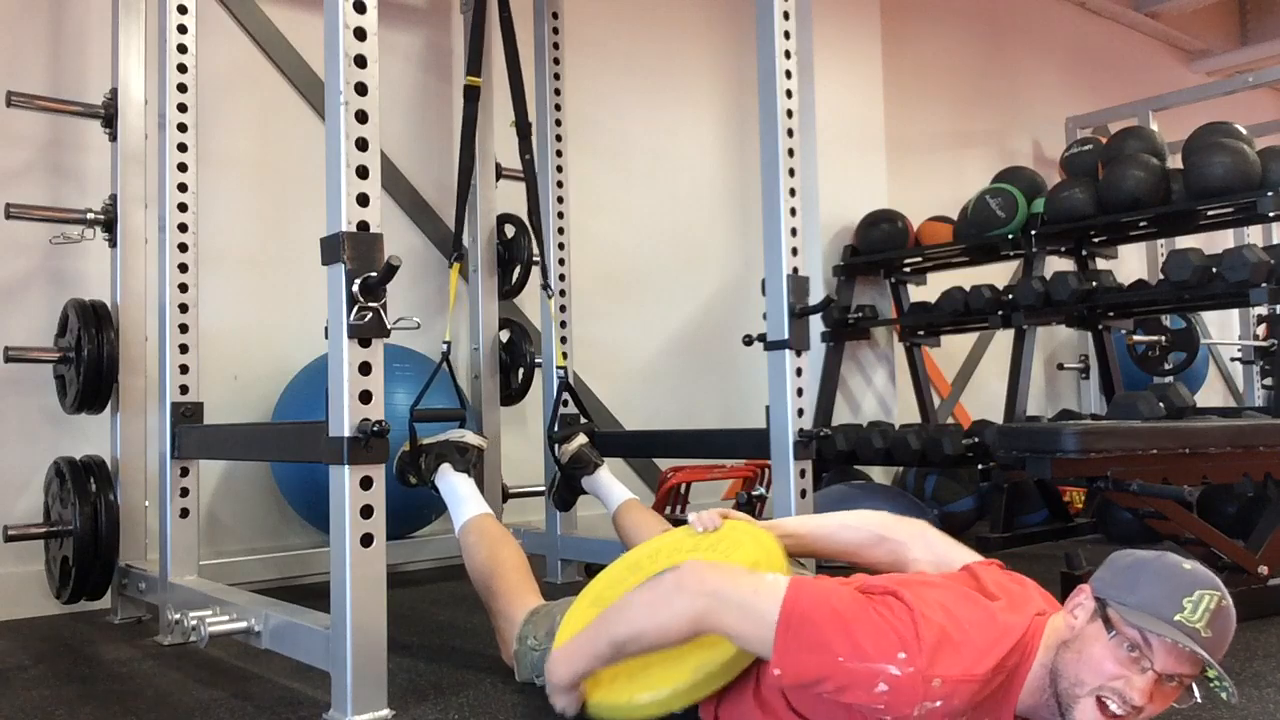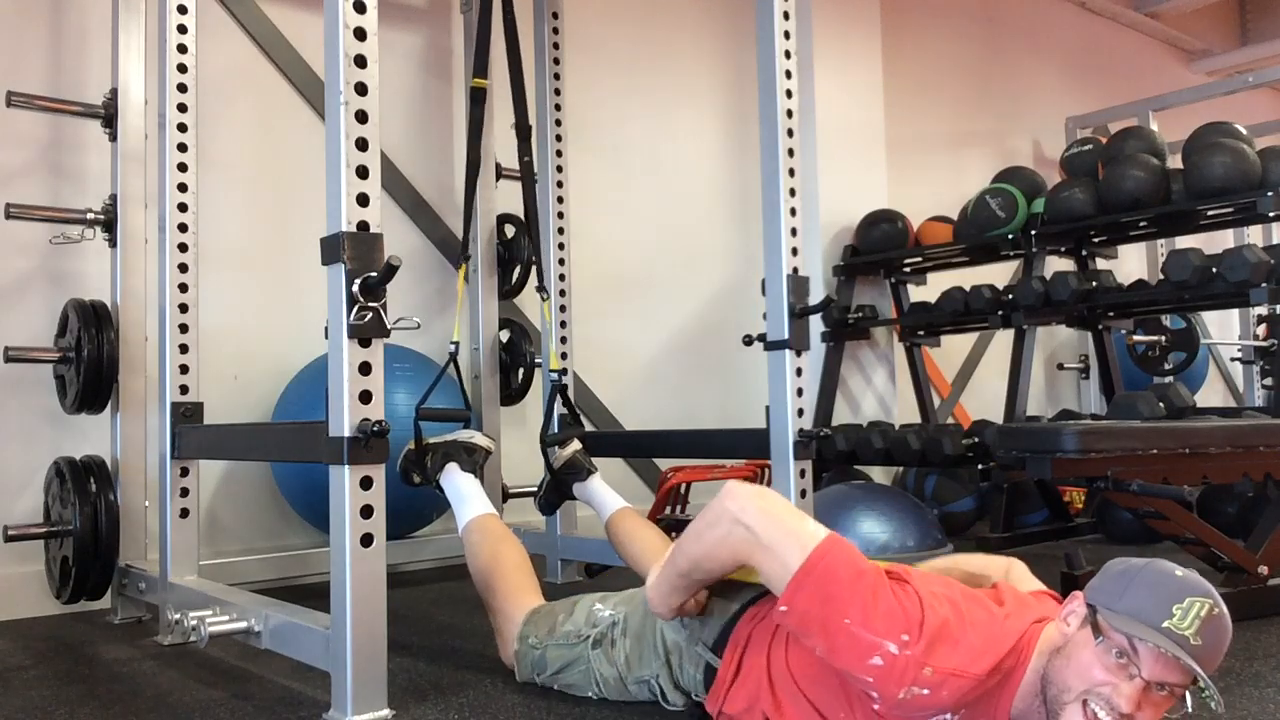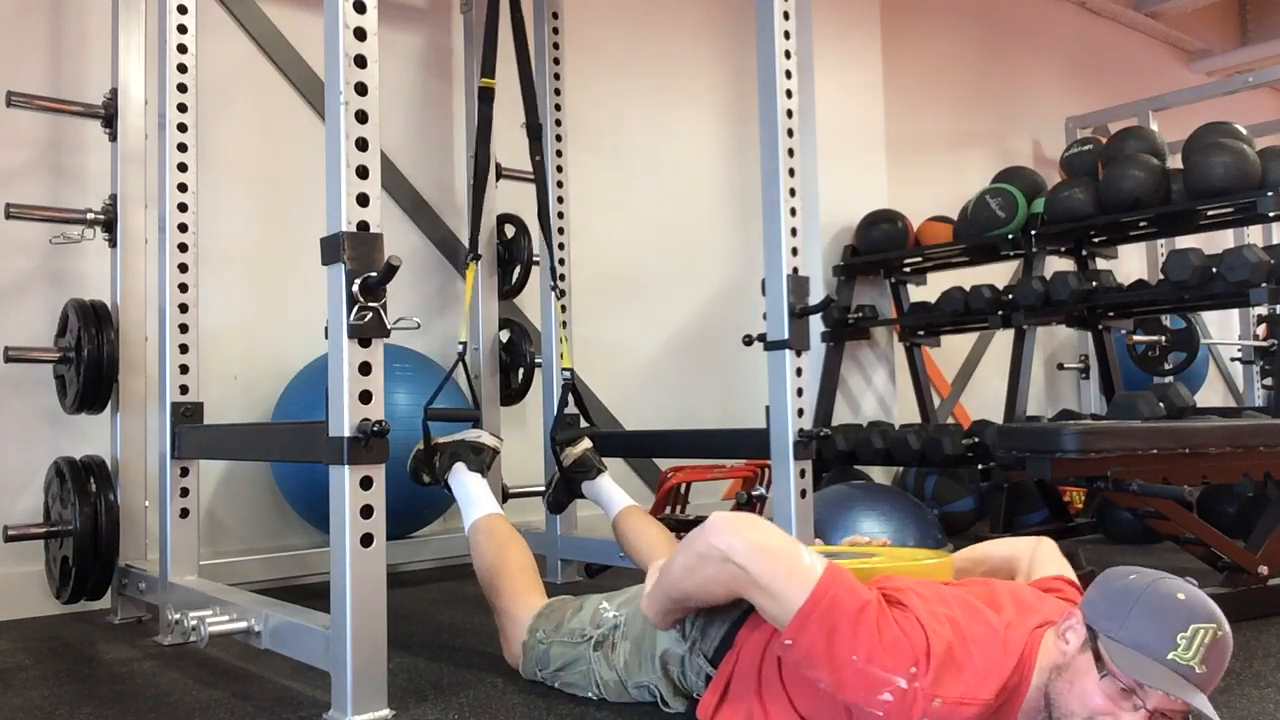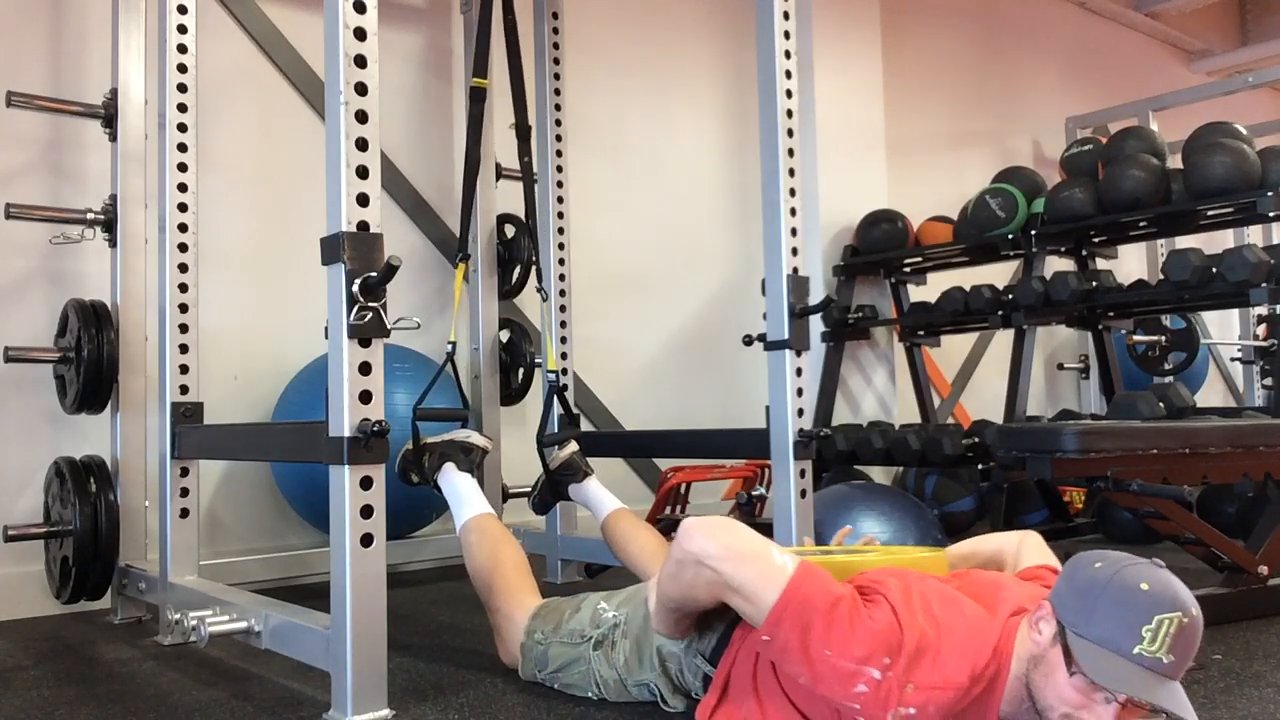
dt=0.7s
person 1, frame 1
left shoulder: (1031, 610)
left elbow: (903, 535)
right elbow: (704, 594)
left wrist: (768, 533)
left hip: (761, 585)
right hip: (704, 644)
right knee: (527, 635)
left ankle: (591, 468)
right ankle: (452, 474)
person 1, frame 2
left shoulder: (1062, 644)
right shoulder: (923, 651)
left elbow: (1008, 569)
right elbow: (745, 509)
right wrist: (669, 593)
left hip: (775, 617)
right hip: (709, 642)
left knee: (676, 570)
right knee: (524, 638)
left ankle: (580, 476)
right ankle: (458, 473)
person 1, frame 3
left shoulder: (1061, 620)
left elbow: (1038, 551)
right elbow: (733, 537)
right wrist: (660, 601)
left hip: (771, 630)
right hip: (704, 652)
left knee: (671, 565)
right knee: (529, 636)
left ankle: (592, 475)
right ankle: (465, 473)
person 1, frame 4
left shoulder: (1050, 605)
left elbow: (1024, 543)
right elbow: (708, 544)
right wrist: (673, 620)
left hip: (757, 609)
right hip: (705, 649)
left knee: (666, 571)
right knee: (525, 638)
left ankle: (577, 478)
right ankle: (458, 475)
